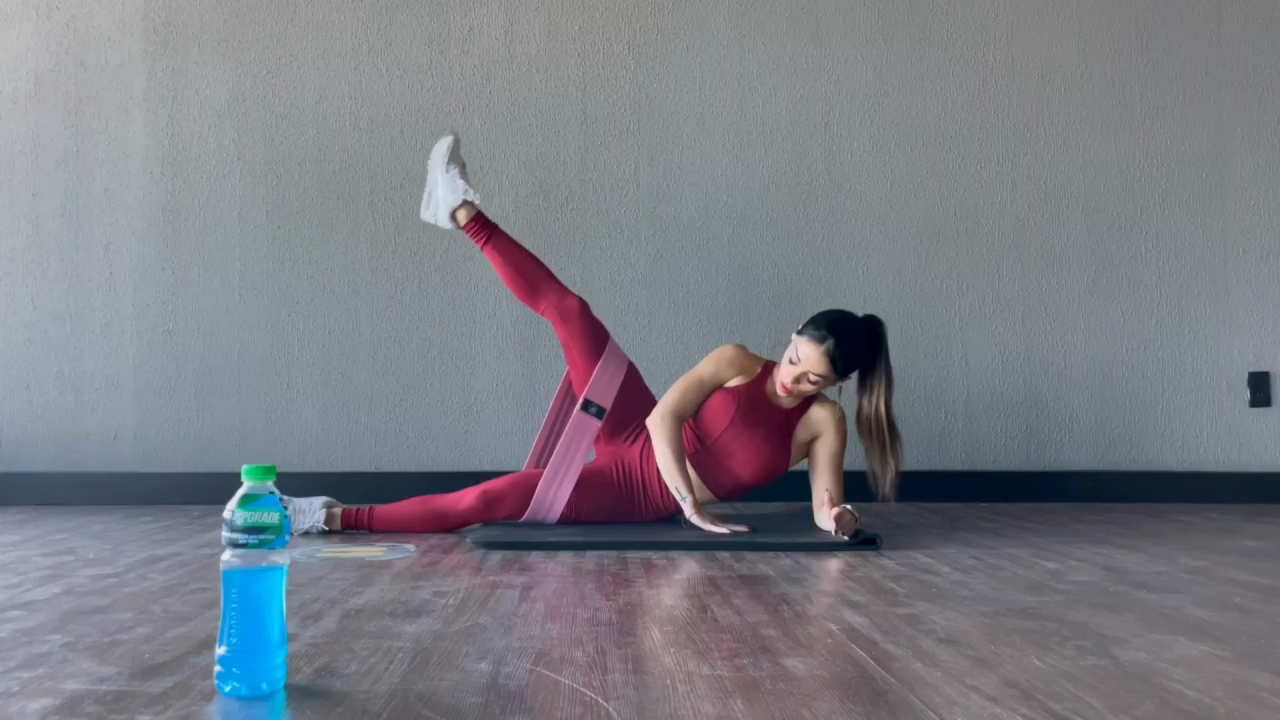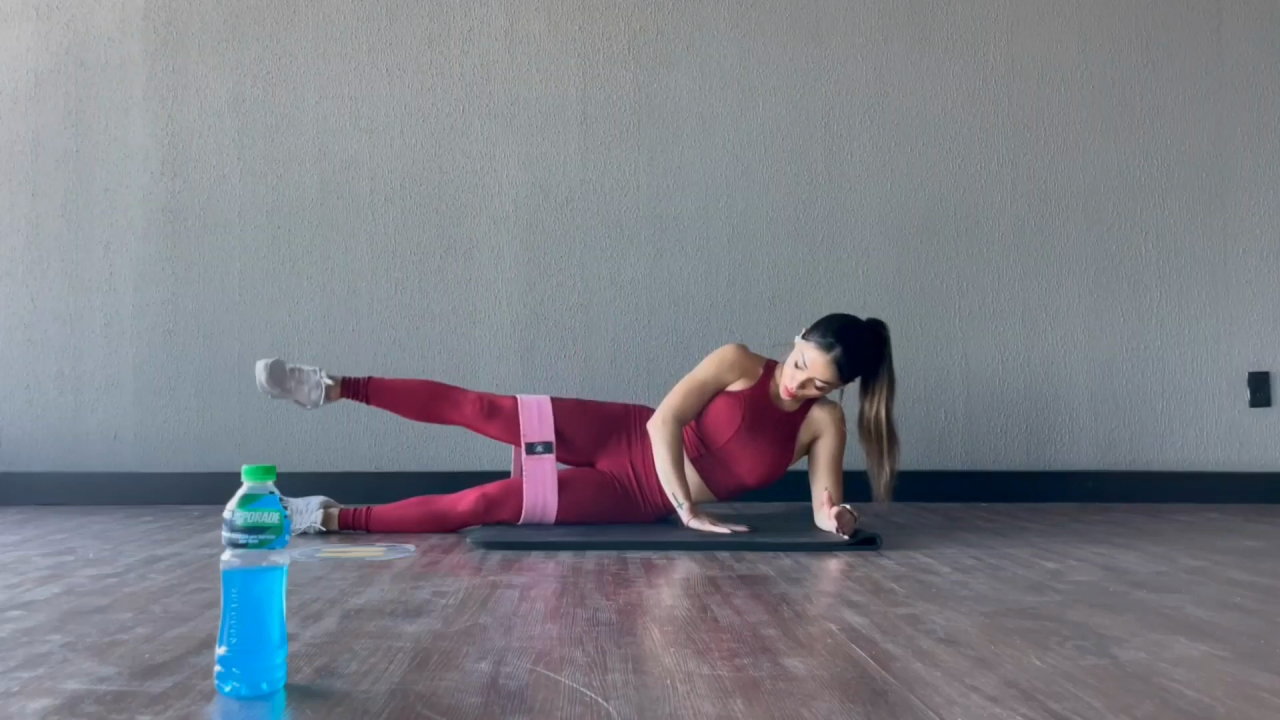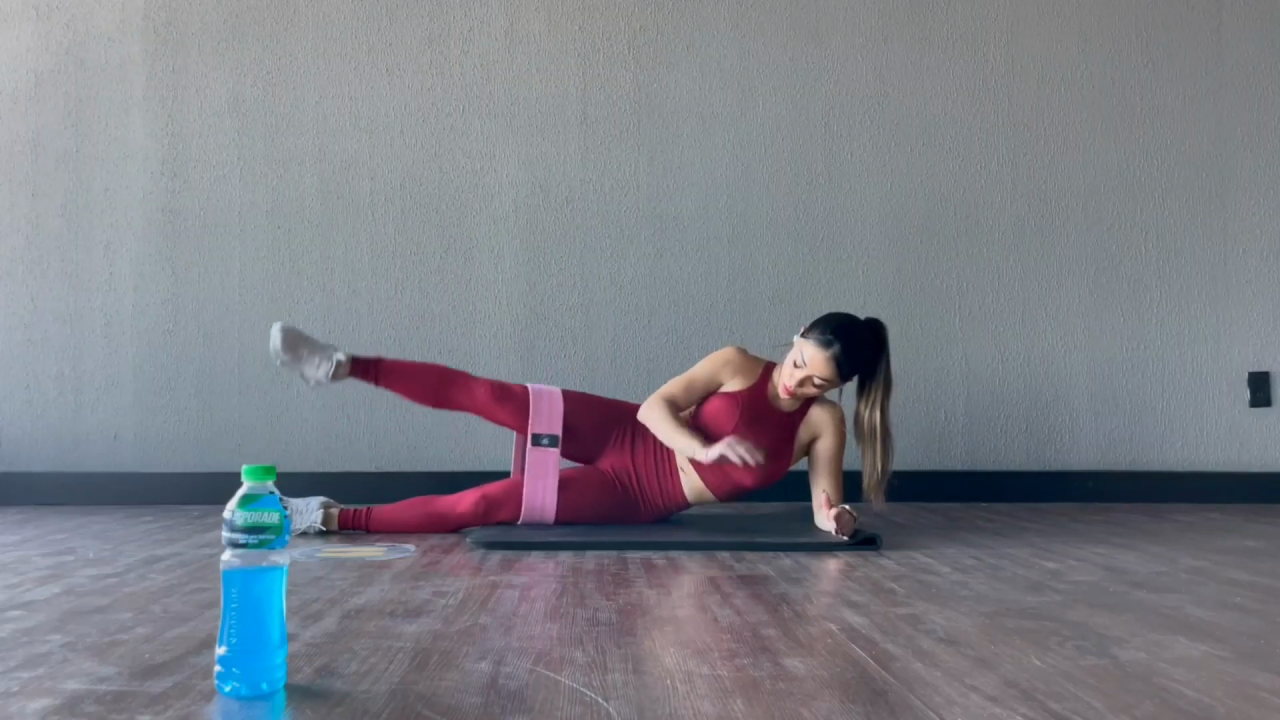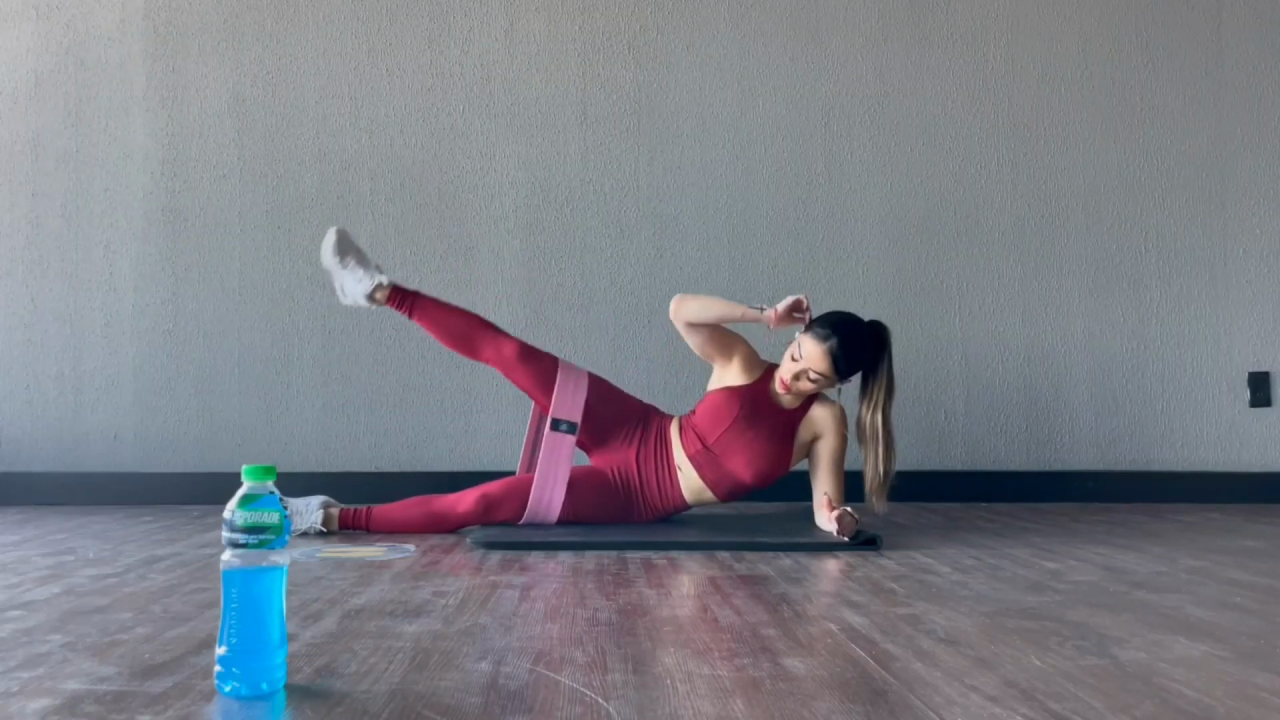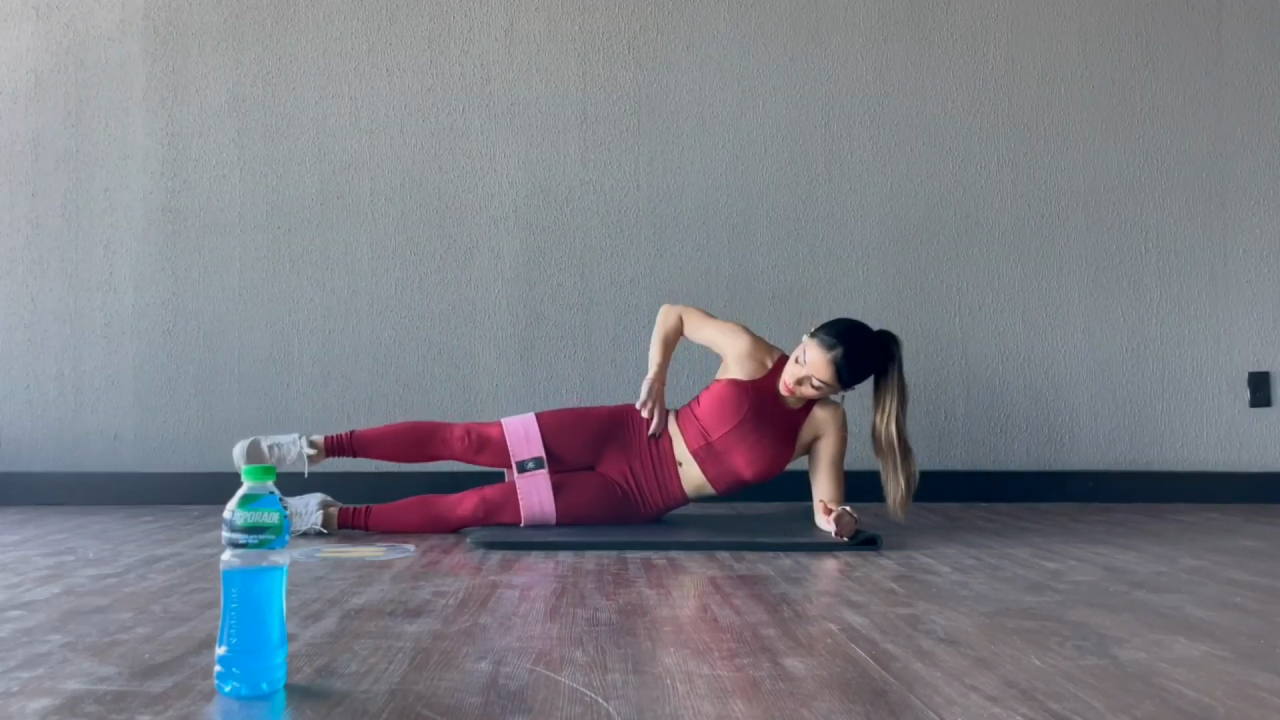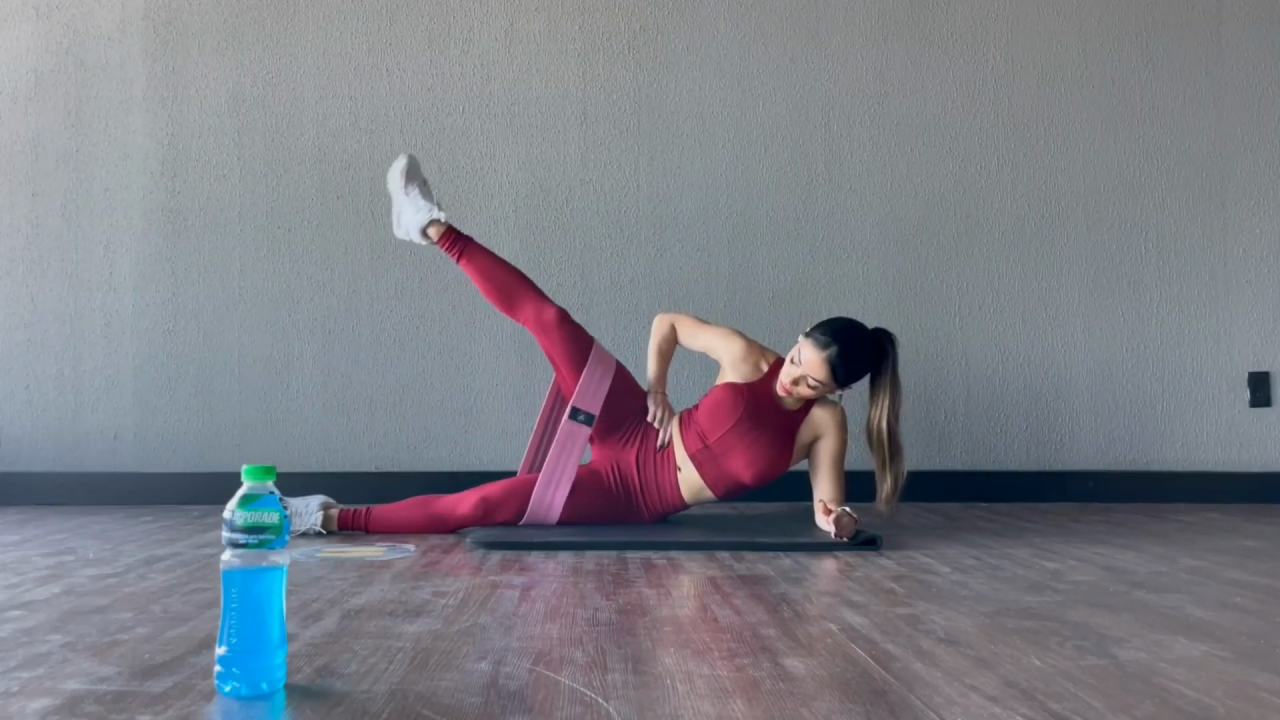
dt=0.7s
person 1, frame 1
left shoulder: (823, 423)
right shoulder: (736, 362)
left elbow: (825, 512)
right elbow: (665, 418)
left wrist: (835, 520)
right wrist: (692, 503)
left hip: (639, 498)
right hip: (637, 442)
left knee: (486, 502)
right knee: (570, 315)
left ankle: (336, 517)
right ankle: (460, 212)
person 1, frame 2
left shoulder: (824, 422)
right shoulder: (740, 362)
left elbow: (826, 511)
right elbow: (664, 420)
left wrist: (835, 514)
right wrist: (688, 509)
left hip: (638, 498)
right hip: (627, 440)
left knee: (487, 504)
right knee: (480, 409)
left ankle: (331, 516)
right ankle: (334, 386)
person 1, frame 3
left shoulder: (822, 429)
right shoulder: (739, 365)
left elbow: (829, 512)
right elbow: (653, 407)
left wrist: (836, 516)
right wrist: (703, 448)
left hip: (639, 504)
right hip: (629, 445)
left knee: (487, 505)
right knee: (491, 397)
left ankle: (338, 515)
right ankle: (342, 364)
person 1, frame 4
left shoulder: (823, 420)
right shoulder: (744, 364)
left elbow: (825, 510)
right elbow: (680, 309)
left wrist: (836, 517)
right wrist: (766, 314)
left hip: (633, 497)
right hip: (636, 442)
left knee: (485, 502)
right knee: (510, 354)
left ankle: (336, 515)
right ankle: (381, 290)
person 1, frame 5
left shoulder: (825, 423)
right shoulder: (751, 352)
left elbow: (825, 506)
right elbow: (673, 313)
left wrist: (836, 519)
right wrist: (654, 380)
left hip: (635, 498)
right hip: (621, 438)
left knee: (484, 507)
right knee: (469, 439)
left ankle: (331, 515)
right ankle: (317, 447)
person 1, frame 6
left shoulder: (824, 422)
right shoulder: (747, 359)
left elbow: (828, 509)
right elbow: (667, 323)
left wrist: (834, 519)
right wrist: (656, 391)
left hip: (635, 499)
right hip: (635, 440)
left knee: (483, 506)
right knee: (551, 323)
left ankle: (335, 519)
right ankle: (434, 228)
